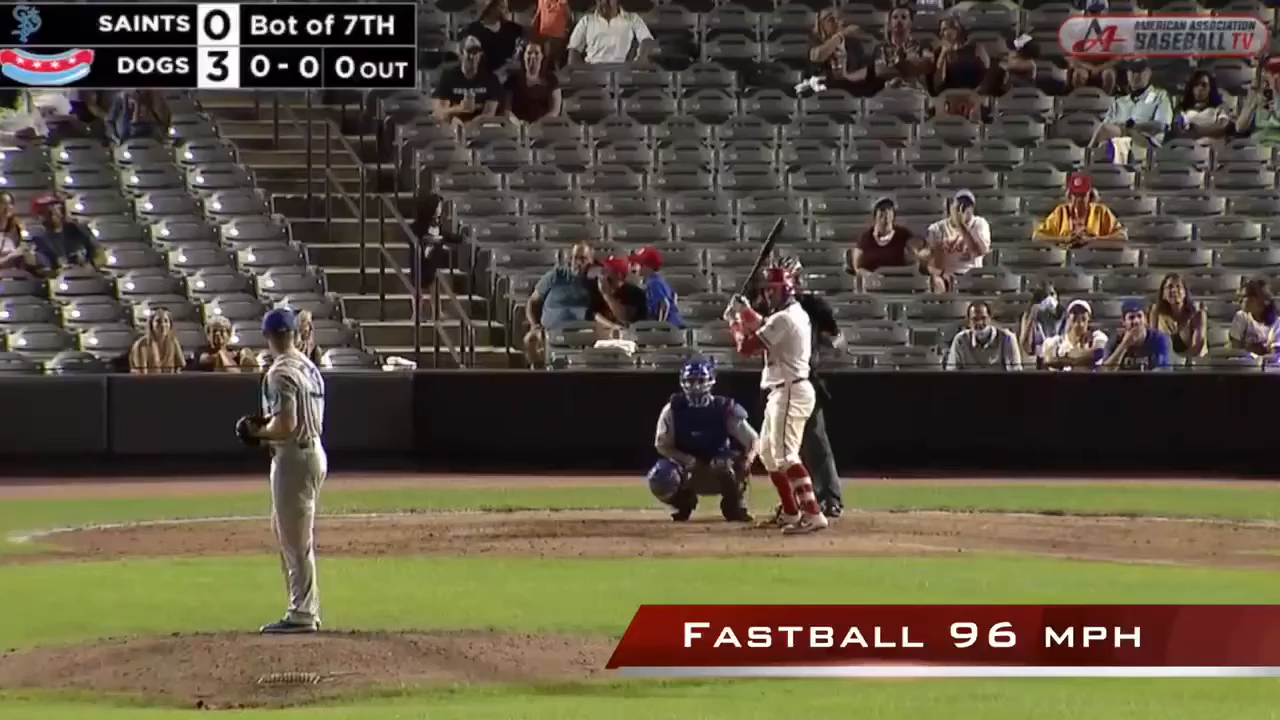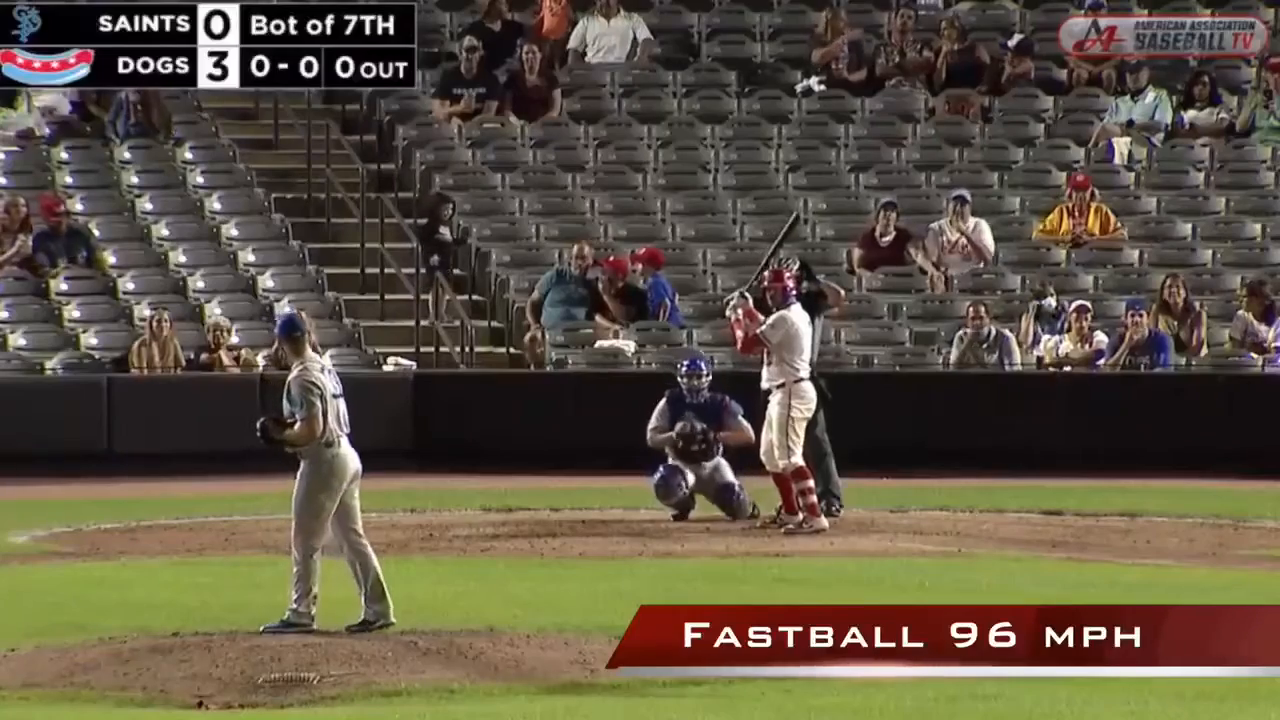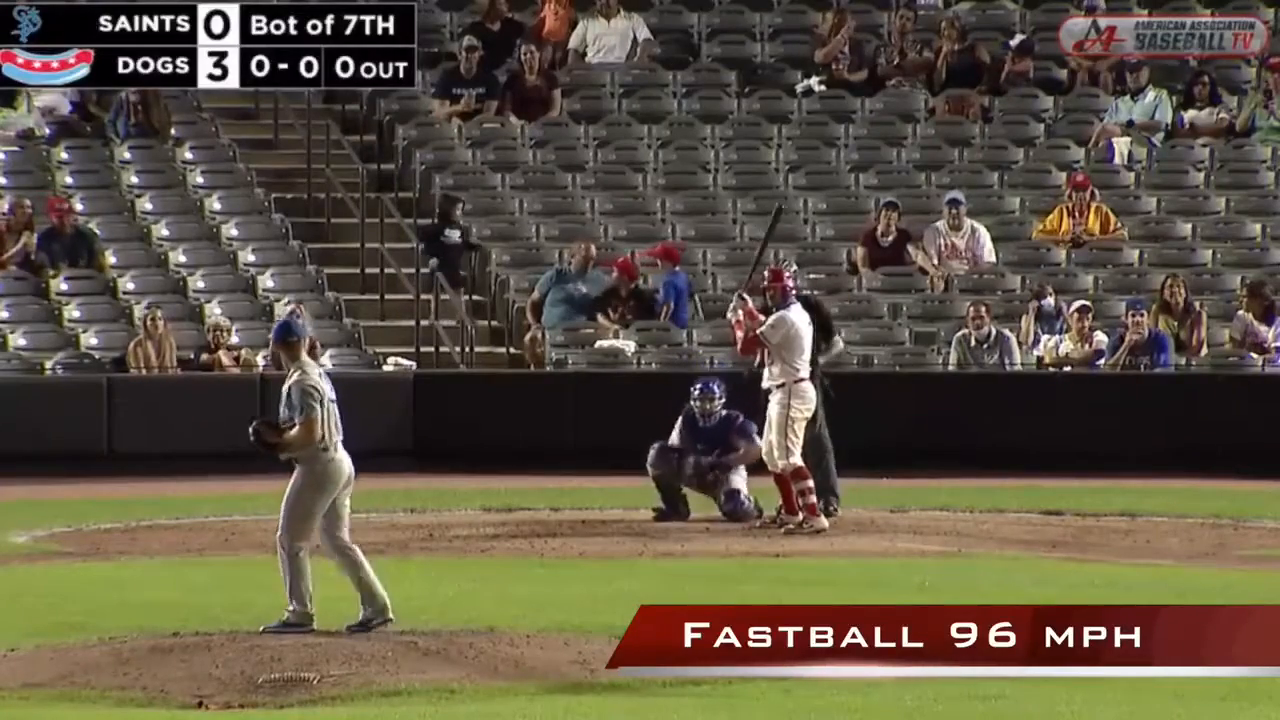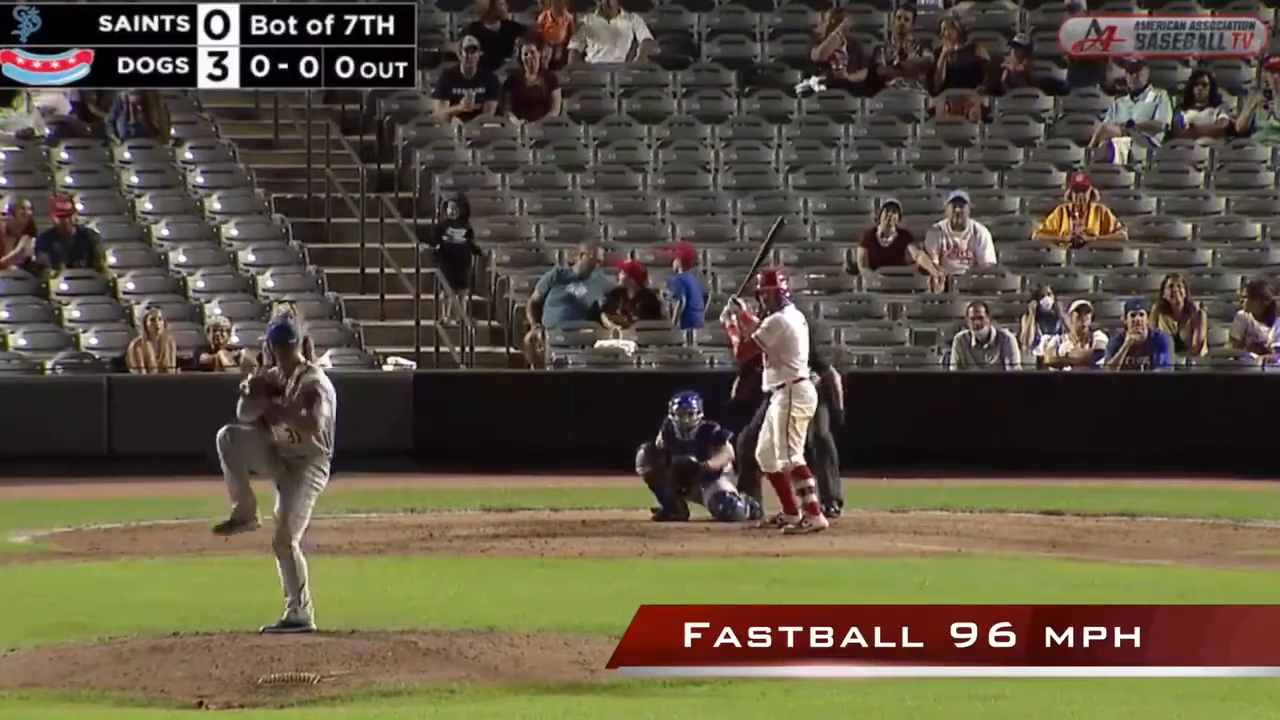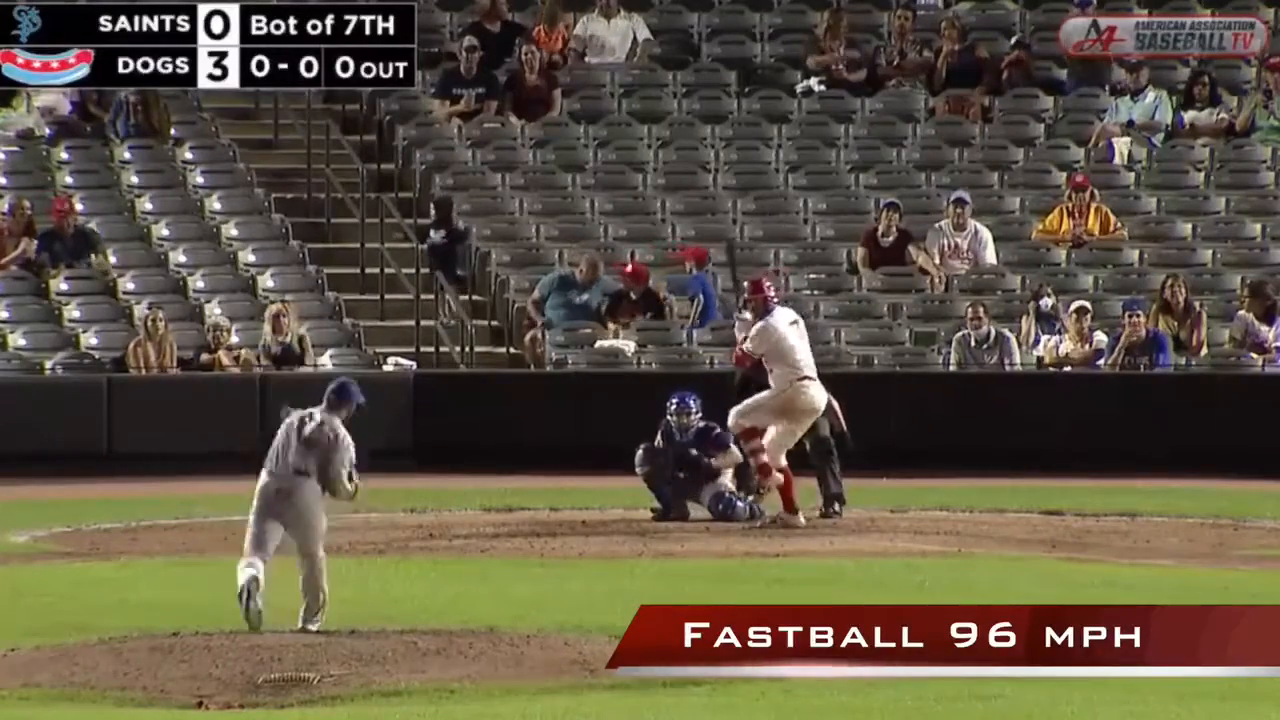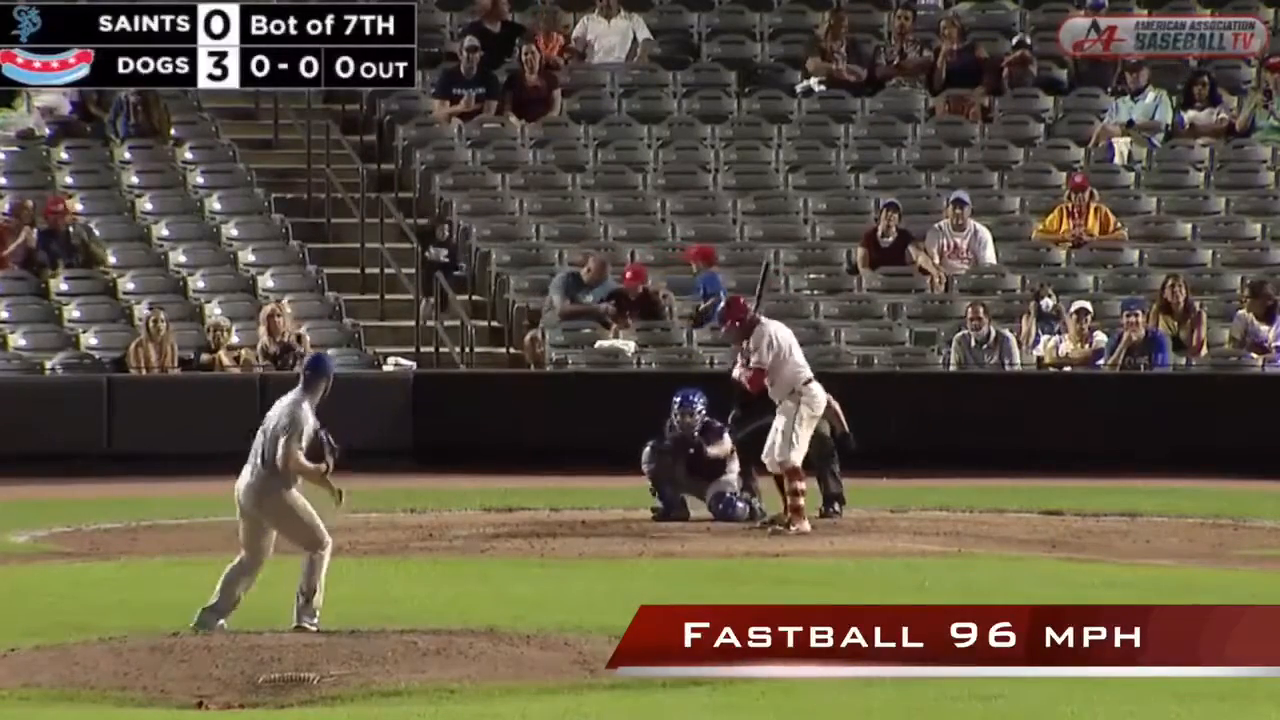
dt=0.7s
person 1, frame 1
left shoulder: (280, 372)
right shoulder: (310, 367)
left elbow: (285, 425)
left wrist: (259, 432)
right wrist: (268, 428)
left hip: (295, 458)
right hip: (312, 453)
left knee: (295, 540)
right knee: (289, 536)
left ankle: (302, 614)
right ankle: (306, 610)
person 1, frame 2
left shoulder: (301, 377)
right shoulder: (325, 369)
left elbow: (312, 429)
left wrist: (283, 435)
right wrist: (289, 428)
left hip: (324, 461)
right hip: (346, 457)
left knee: (305, 540)
right knee: (352, 537)
left ankle: (301, 614)
right ankle: (378, 610)
person 1, frame 3
left shoulder: (300, 382)
right shoulder: (316, 373)
left elbow: (311, 433)
left wrist: (278, 439)
right wrist: (283, 433)
left hip: (319, 466)
right hip: (339, 462)
left knee: (290, 540)
right knee: (338, 541)
left ankle: (300, 615)
right ankle: (376, 608)
person 1, frame 4
left shoulder: (315, 382)
right shoulder: (272, 376)
left elbow: (311, 428)
right elbow: (244, 414)
left wrist: (274, 404)
right wrist: (253, 394)
left hip: (306, 467)
right hip: (277, 455)
left knee: (284, 540)
right knee: (230, 436)
left ankle: (300, 615)
right ankle: (244, 510)
person 1, frame 5
left shoulder: (297, 418)
right shoulder: (340, 435)
right elbow: (337, 488)
right wrist: (352, 490)
left hip: (270, 489)
right hip: (305, 496)
left knee: (254, 557)
right knee: (312, 558)
left ankle: (250, 584)
right ankle: (311, 619)
person 1, frame 6
left shoulder: (287, 402)
right shoulder: (300, 413)
right elbow: (287, 462)
left wrist: (327, 484)
right wrist: (321, 470)
left hip: (247, 484)
right hip: (270, 489)
left knee: (253, 556)
right knee: (319, 545)
left ankle: (212, 615)
right ankle: (305, 618)
person 2, frame 1
left shoulder: (784, 318)
right shoulder: (795, 314)
left elbow: (746, 347)
right elbow: (765, 330)
left wrist: (734, 321)
right wrist: (746, 311)
left hip: (790, 393)
right hip: (782, 393)
left knee: (784, 456)
right knee: (769, 454)
left ankle: (813, 515)
right ankle: (791, 513)
person 2, frame 2
left shoulder: (784, 317)
right shoulder: (797, 314)
left elbow: (746, 345)
right elbow: (766, 330)
left wrist: (736, 317)
right wrist: (747, 309)
left hip: (791, 394)
right hip: (783, 394)
left knee: (789, 457)
right knee: (771, 456)
left ankle: (815, 517)
right ankle: (791, 513)
person 2, frame 3
left shoulder: (784, 318)
right shoulder: (798, 315)
left elbow: (745, 347)
right elbow: (767, 330)
left wrist: (737, 319)
right wrist: (748, 309)
left hip: (790, 394)
right hip: (784, 393)
left knee: (788, 457)
right knee: (772, 455)
left ankle: (814, 517)
right ankle: (791, 513)
person 2, frame 4
left shoulder: (779, 320)
right shoulder: (792, 315)
left elbow: (742, 352)
right elbow: (762, 332)
left wrist: (730, 324)
right wrist: (742, 315)
left hip: (792, 394)
right hip: (788, 393)
left knee: (789, 456)
right knee: (766, 455)
left ankle: (813, 515)
right ankle: (791, 513)
person 2, frame 5
left shoulder: (764, 328)
right shoulder: (789, 314)
left elbow: (740, 360)
left wrist: (742, 334)
right wrist: (751, 323)
left hip: (798, 391)
right hip: (814, 394)
left knee: (739, 418)
right knee: (773, 449)
left ankle: (766, 475)
right ankle: (791, 513)
person 2, frame 6
left shoulder: (762, 334)
right shoulder: (769, 327)
left elbow: (755, 383)
right elbow: (767, 369)
left wrist: (738, 371)
right wrist: (745, 363)
left hip: (802, 396)
right hip: (792, 398)
left knee: (786, 455)
right knee: (772, 457)
left ankle: (799, 519)
right ankle: (792, 514)
